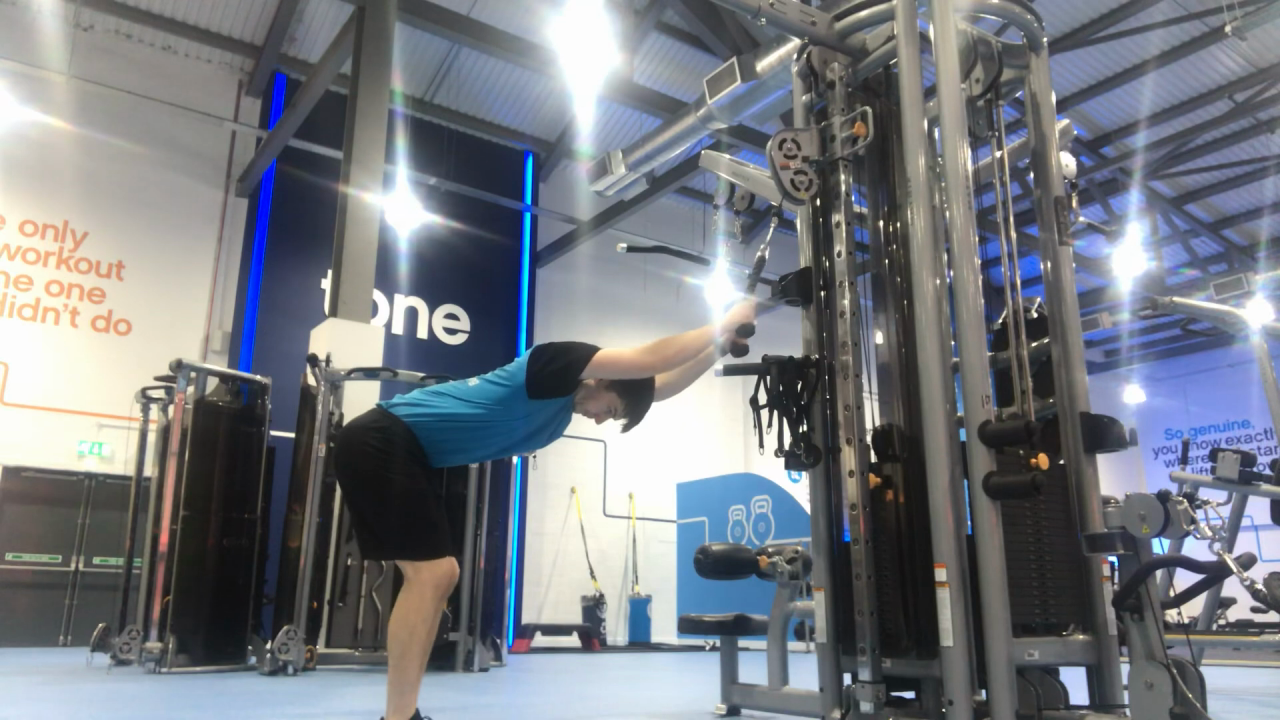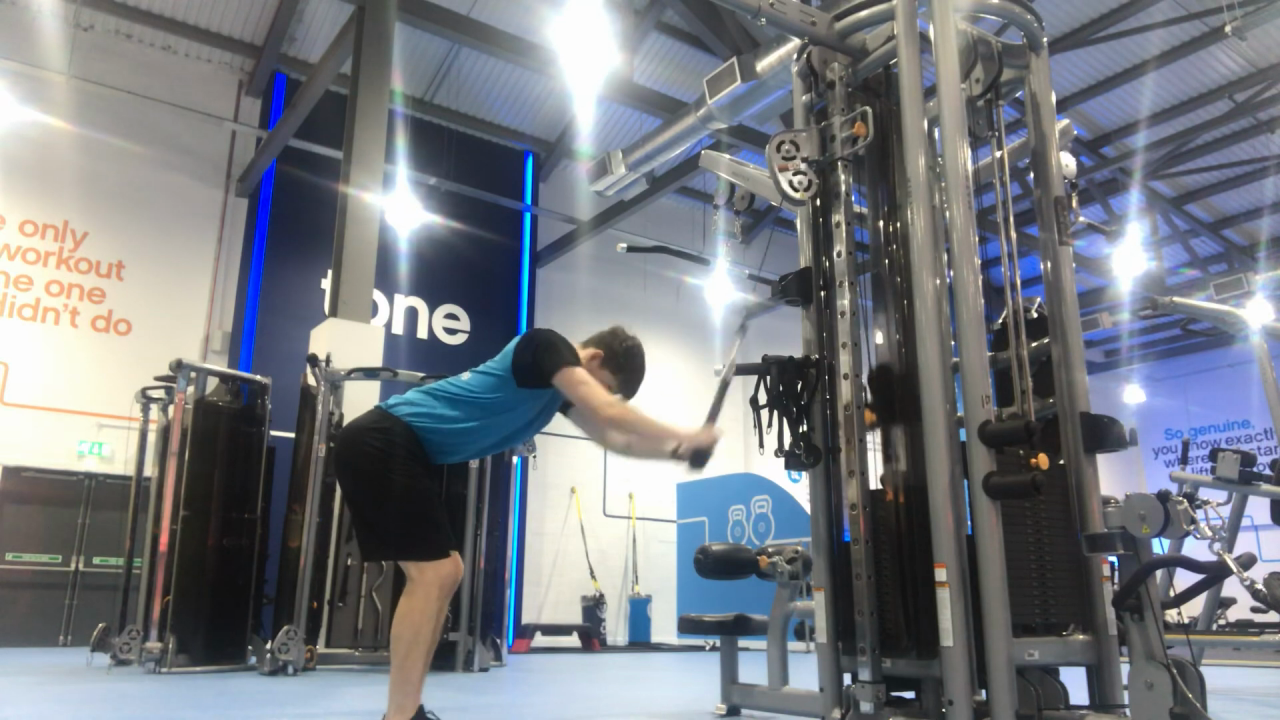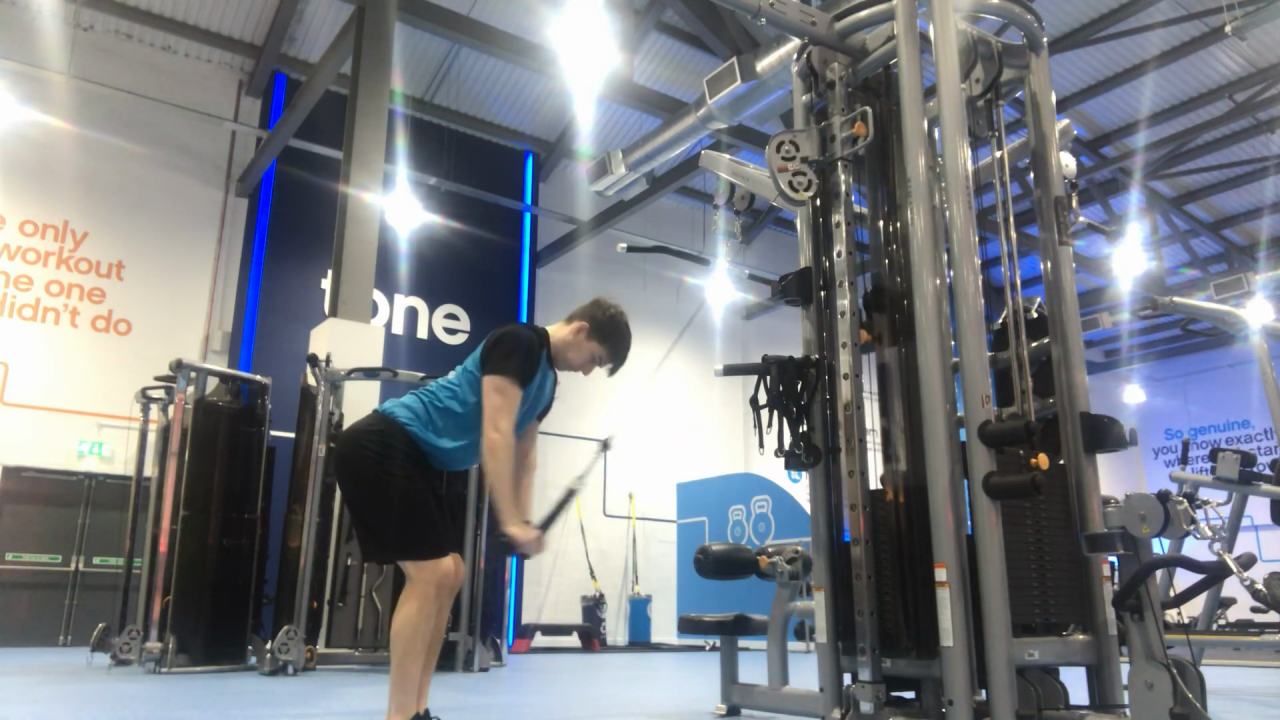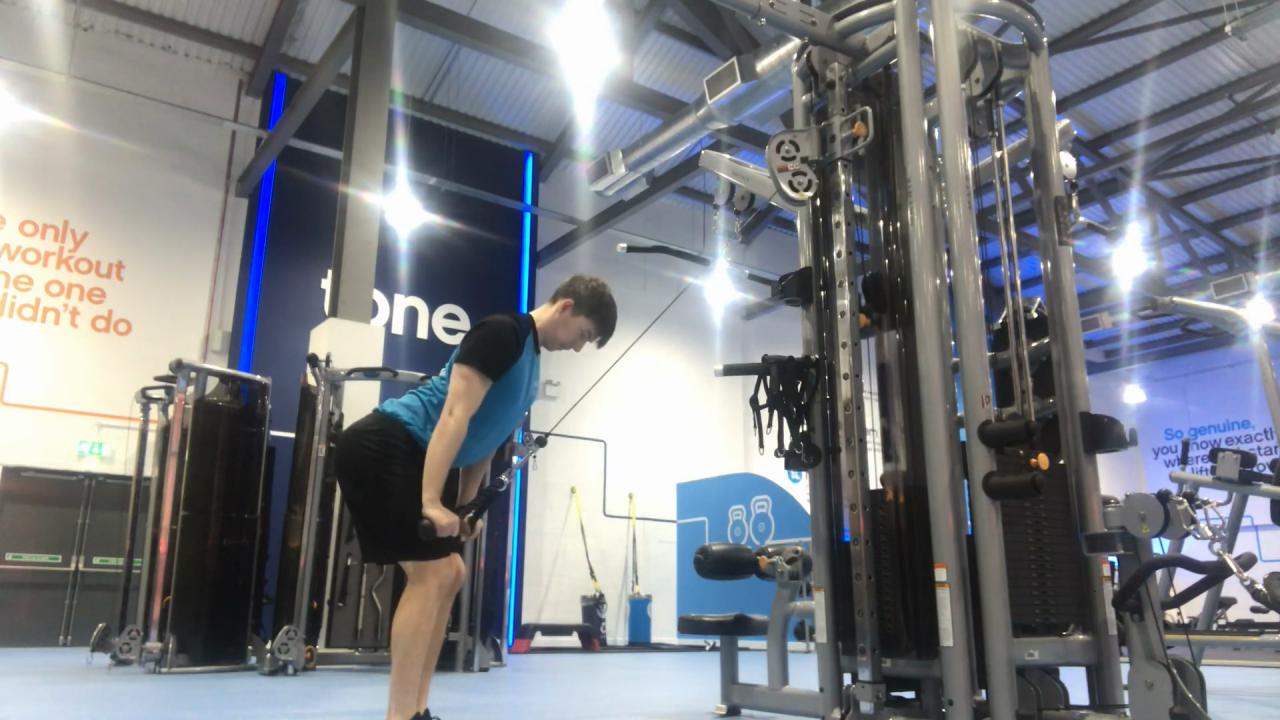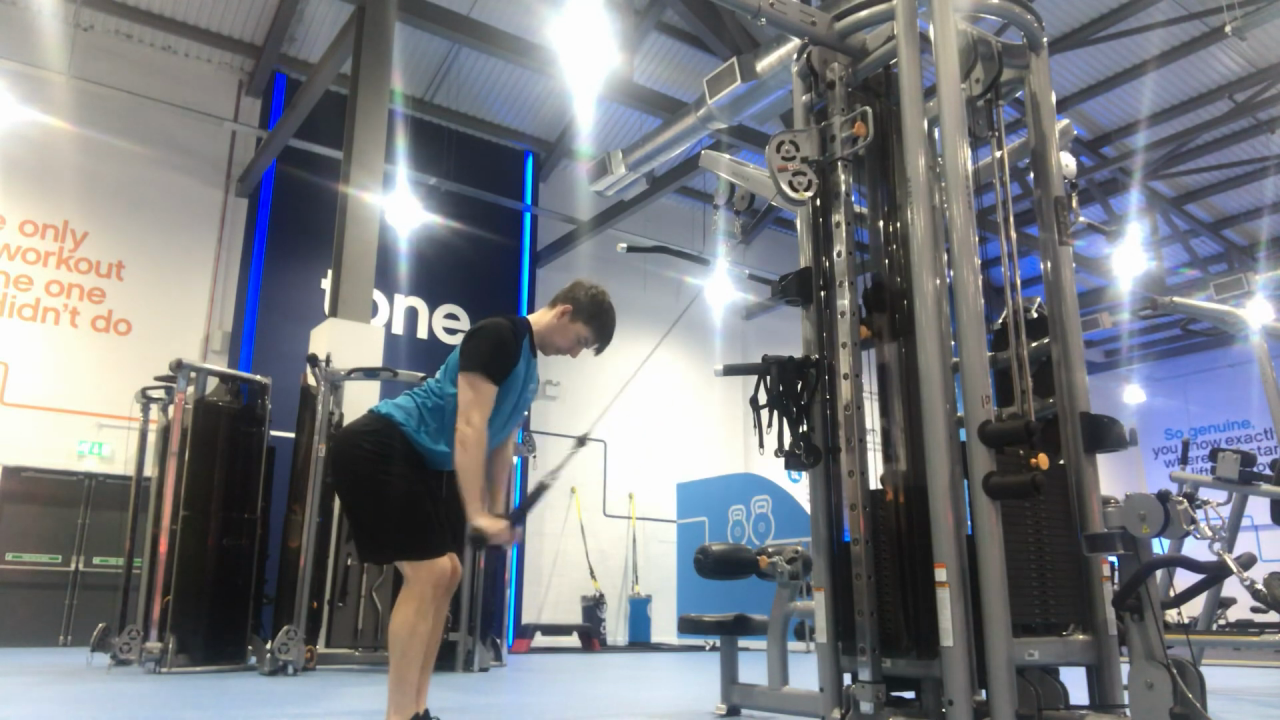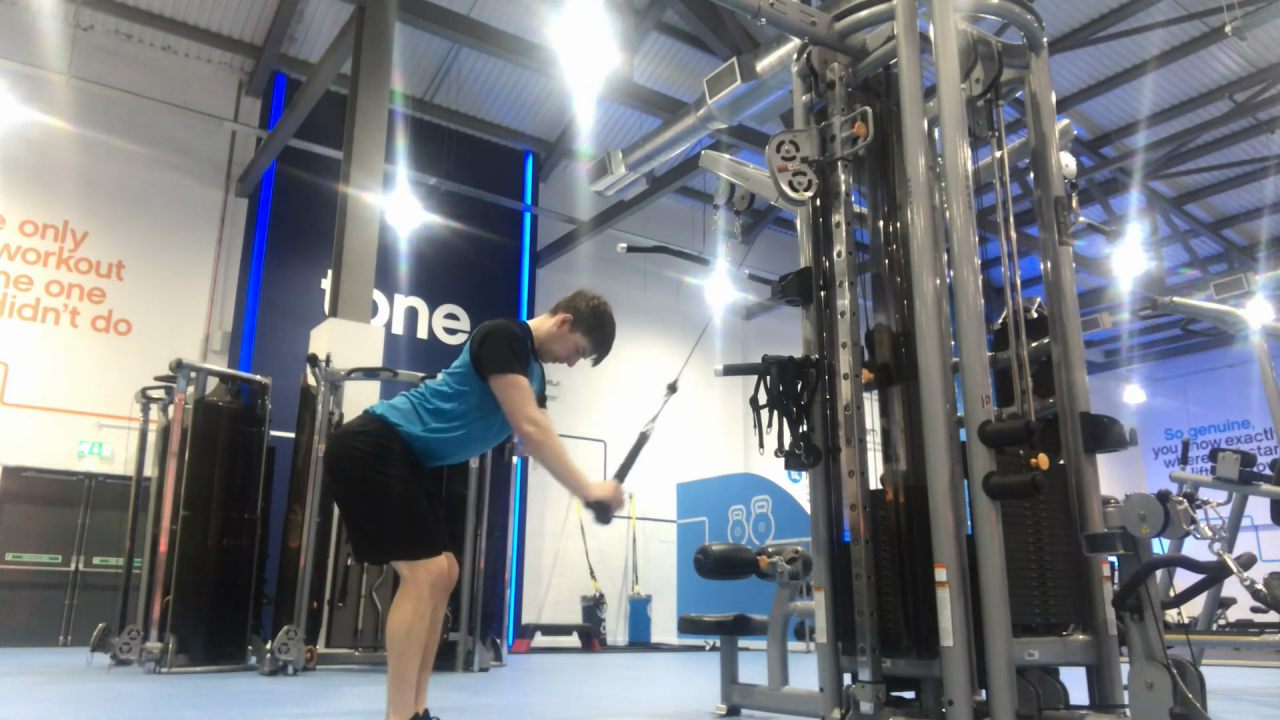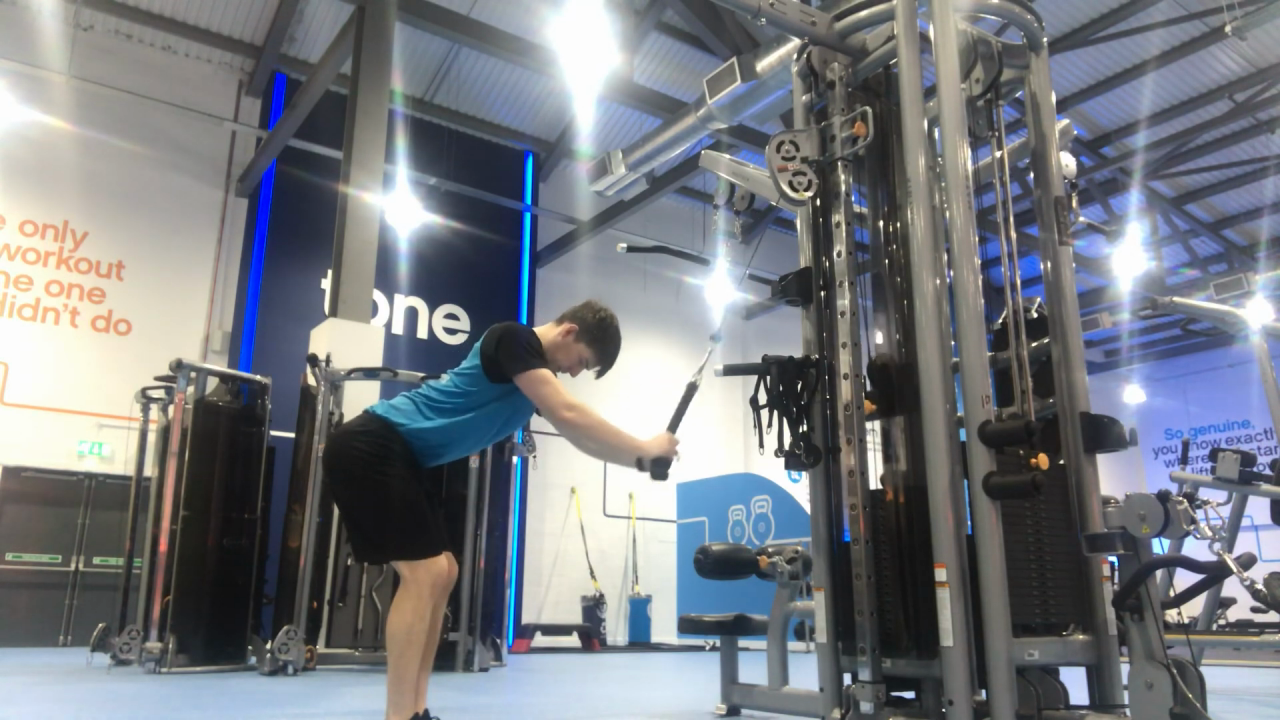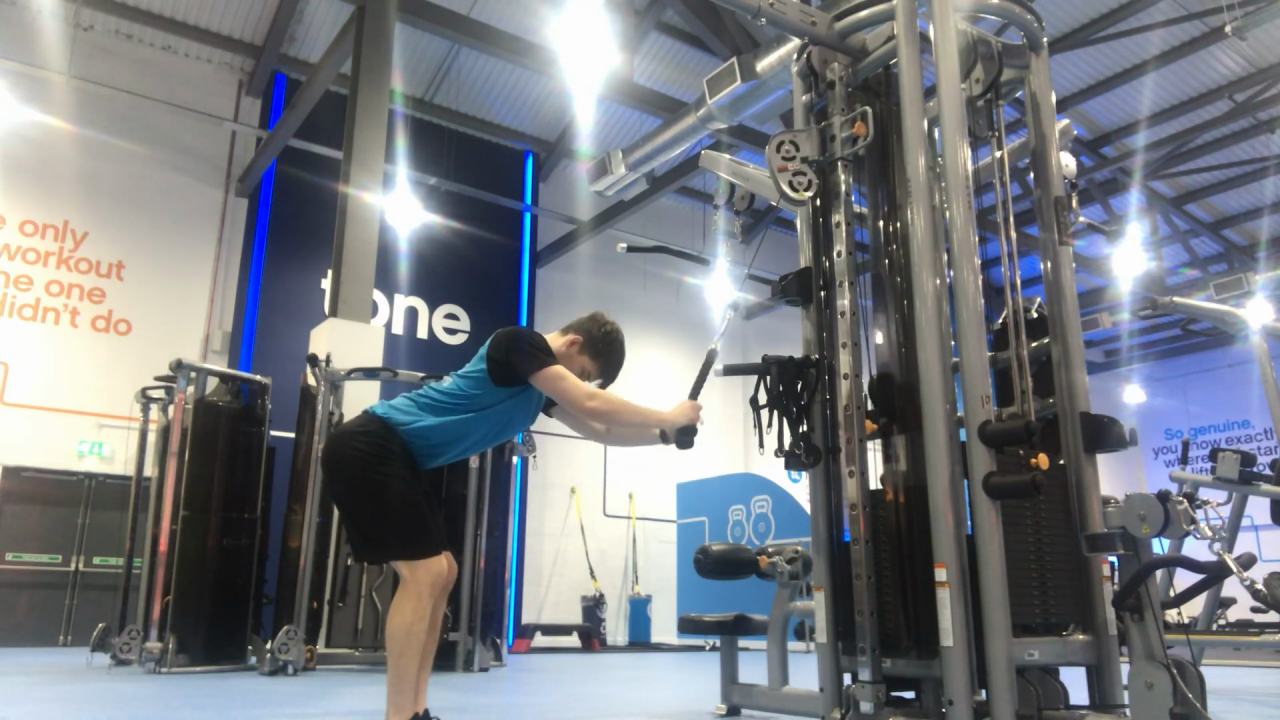
dt=0.4s
person 1, frame 1
left shoulder: (565, 393)
right shoulder: (557, 360)
left elbow: (658, 385)
right elbow: (652, 359)
left wrist: (721, 345)
right wrist: (722, 326)
left hip: (404, 451)
right hip: (380, 442)
left knee: (440, 574)
right knee: (428, 574)
person 1, frame 2
left shoulder: (563, 381)
right shoulder: (547, 348)
left elbow: (610, 437)
right elbow: (608, 413)
left wrist: (674, 448)
right wrist: (682, 436)
left hip: (410, 452)
right hip: (382, 444)
left knee: (443, 573)
right knee: (432, 573)
person 1, frame 3
left shoulder: (546, 380)
right shoulder: (519, 343)
left elbow: (522, 451)
right elbow: (495, 433)
left wrist: (523, 520)
right wrist: (513, 522)
left hip: (417, 459)
right hip: (381, 447)
left knee: (447, 574)
right knee: (431, 573)
person 1, frame 4
left shoulder: (530, 358)
right shoulder: (502, 333)
left elbow: (485, 434)
right elbow: (455, 417)
left wrist: (467, 507)
right wrist: (432, 502)
left hip: (409, 456)
right hip: (382, 447)
left knee: (449, 575)
right knee: (432, 574)
person 1, frame 5
left shoulder: (529, 368)
right shoulder: (498, 335)
left elbow: (500, 443)
right elbow: (469, 427)
left wrist: (498, 513)
right wrist: (478, 513)
left hip: (413, 461)
right hip: (377, 448)
left knee: (446, 572)
right knee: (427, 573)
person 1, frame 6
left shoulder: (531, 371)
right shoulder: (503, 337)
left elbow: (542, 438)
right elbow: (529, 429)
left wrist: (588, 489)
right wrist: (587, 489)
left hip: (409, 461)
right hip: (372, 448)
left knee: (442, 572)
right knee: (425, 573)
person 1, frame 7
left shoulder: (537, 374)
right shoulder: (513, 339)
left elbow: (580, 435)
right elbow: (569, 415)
left wrist: (641, 457)
right wrist: (643, 449)
left hip: (398, 458)
right hip: (370, 448)
left knee: (441, 572)
right knee: (424, 574)
person 1, frame 8
left shoulder: (541, 384)
right shoulder: (519, 343)
left elbow: (599, 428)
right elbow: (592, 404)
left wrist: (665, 432)
right wrist: (668, 418)
left hip: (395, 456)
right hip: (368, 448)
left knee: (440, 573)
right knee: (424, 574)
